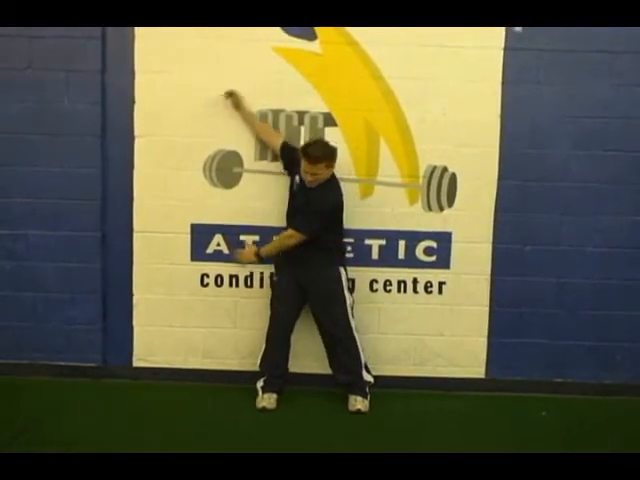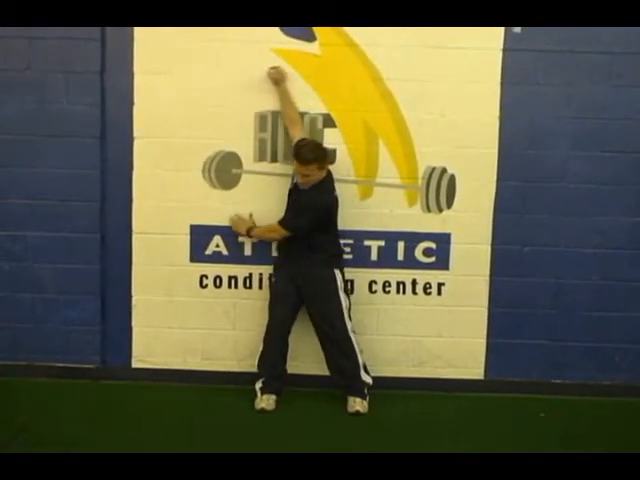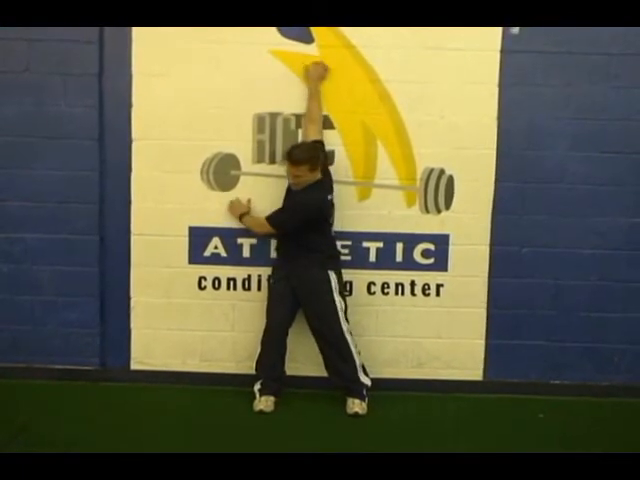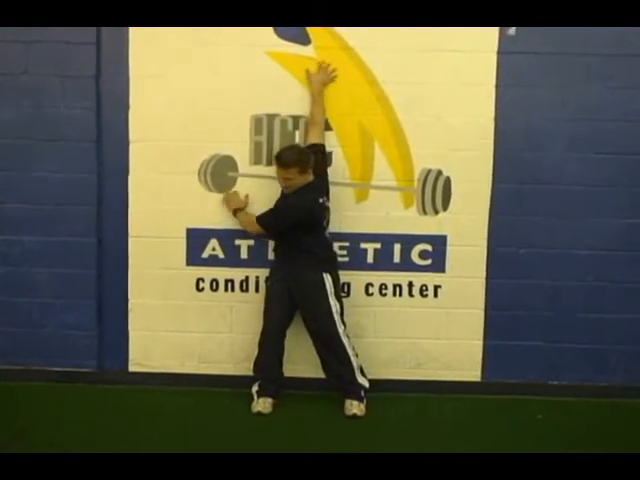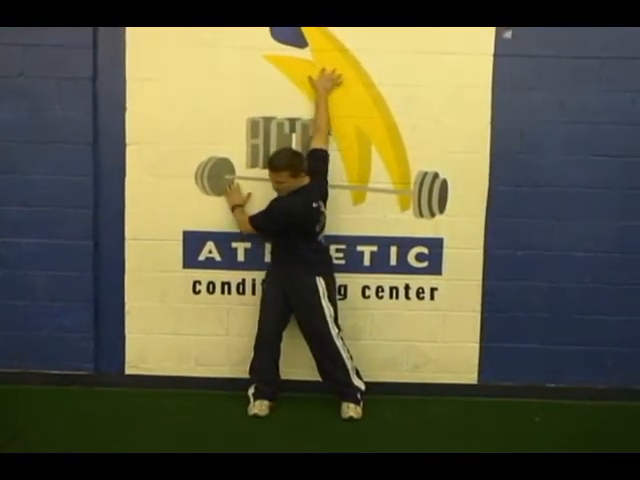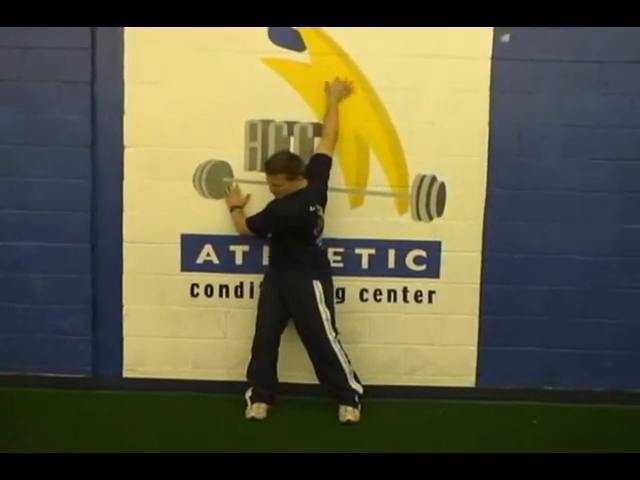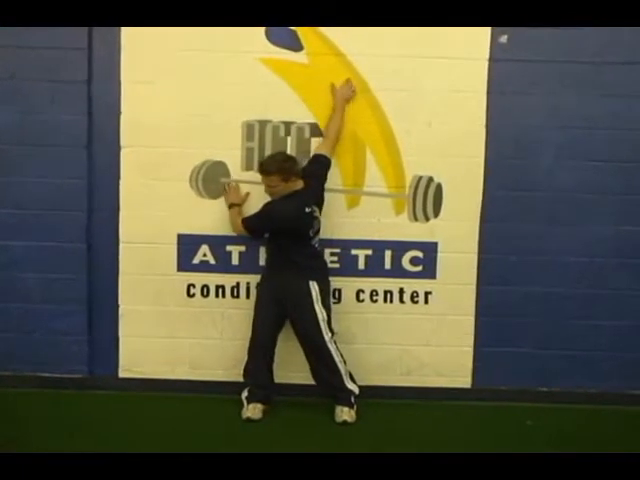
dt=0.3s
person 1, frame 1
left shoulder: (328, 198)
right shoulder: (300, 166)
left elbow: (292, 237)
right elbow: (272, 137)
left wrist: (257, 253)
right wrist: (241, 109)
left hip: (325, 268)
right hip: (291, 264)
left knee: (338, 328)
right knee: (279, 325)
left ankle: (358, 388)
right ankle: (270, 387)
person 1, frame 2
left shoulder: (320, 199)
right shoulder: (304, 163)
left elbow: (279, 231)
right elbow: (295, 124)
left wrist: (248, 229)
right wrist: (280, 87)
left hip: (322, 270)
right hip: (288, 265)
left knee: (336, 330)
right knee: (276, 327)
left ankle: (357, 389)
right ankle: (268, 388)
person 1, frame 3
left shoulder: (308, 201)
right shoulder: (315, 165)
left elbow: (265, 226)
right elbow: (313, 124)
left wrist: (242, 214)
right wrist: (312, 86)
left hip: (318, 272)
right hip: (287, 267)
left knee: (333, 331)
right knee: (274, 328)
left ankle: (357, 390)
right ankle: (267, 389)
person 1, frame 4
left shoulder: (296, 205)
right shoulder: (316, 168)
left elbow: (256, 226)
right elbow: (316, 128)
left wrist: (237, 208)
right wrist: (316, 89)
left hip: (315, 274)
right hip: (284, 269)
left knee: (330, 333)
right knee: (272, 330)
left ankle: (355, 392)
right ankle: (265, 391)
person 1, frame 5
left shoulder: (287, 207)
right shoulder: (317, 174)
left elbow: (248, 225)
right elbow: (321, 135)
left wrist: (236, 205)
right wrist: (321, 95)
left hip: (311, 277)
right hip: (280, 273)
left knee: (325, 336)
right knee: (267, 333)
left ankle: (351, 394)
right ankle: (262, 393)
person 1, frame 6
left shoulder: (284, 210)
right shoulder: (316, 178)
left elbow: (245, 227)
right elbow: (328, 139)
left wrist: (235, 206)
right wrist: (332, 100)
left hip: (308, 281)
right hip: (278, 277)
left knee: (322, 339)
right knee: (265, 336)
left ankle: (349, 397)
right ankle: (260, 396)
person 1, frame 7
left shoulder: (280, 211)
right shoulder: (313, 179)
left elbow: (241, 227)
right elbow: (329, 140)
left wrist: (234, 205)
right wrist: (340, 104)
left hip: (305, 282)
right hip: (275, 278)
left knee: (319, 341)
right knee: (261, 338)
left ankle: (345, 398)
right ankle: (256, 397)
